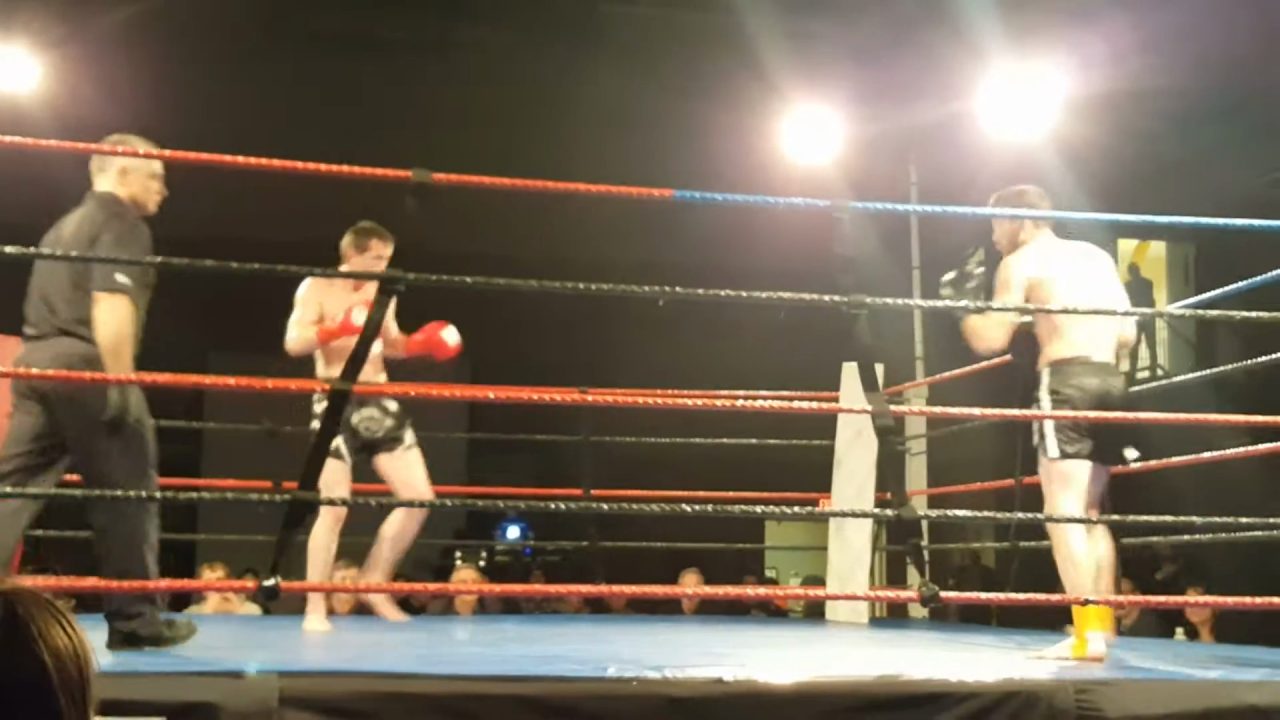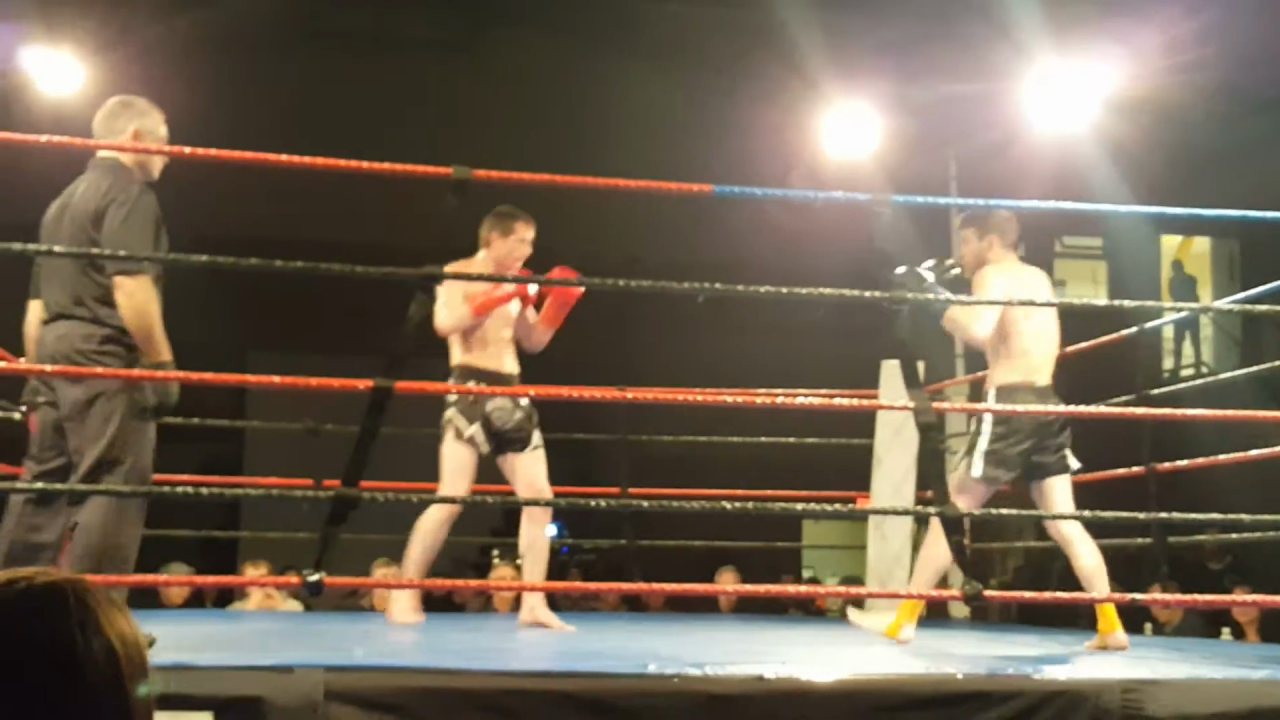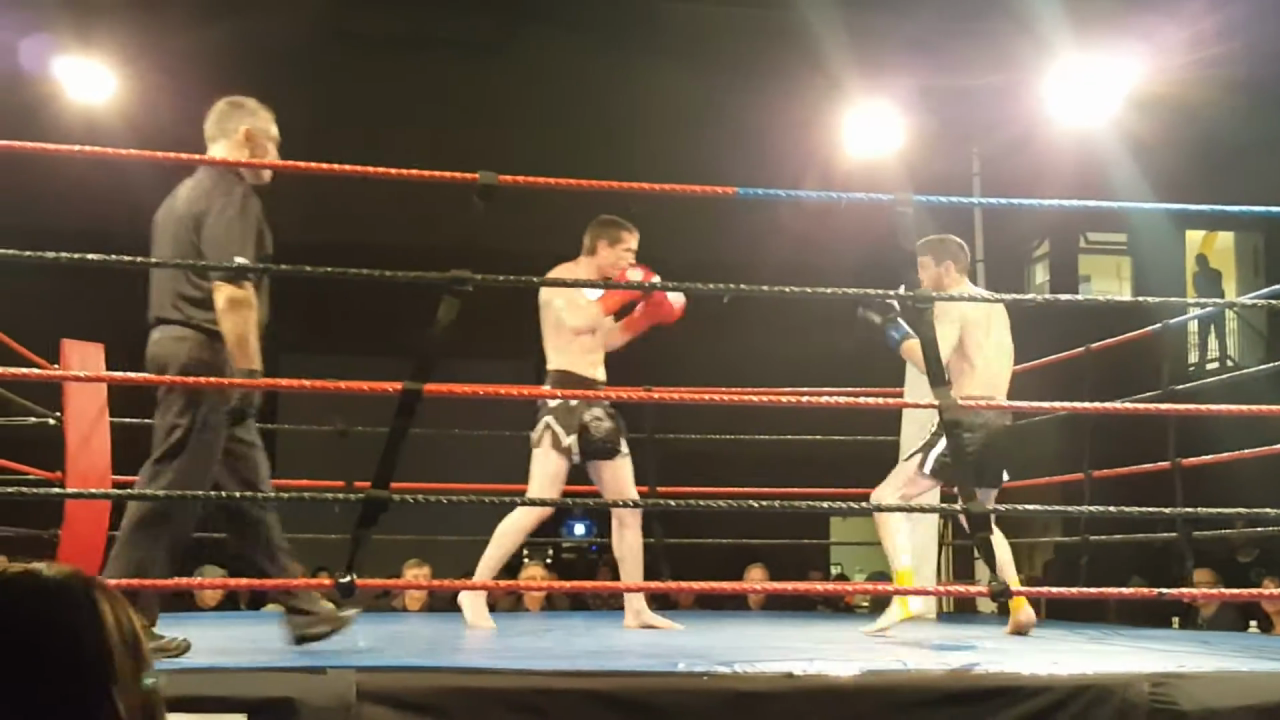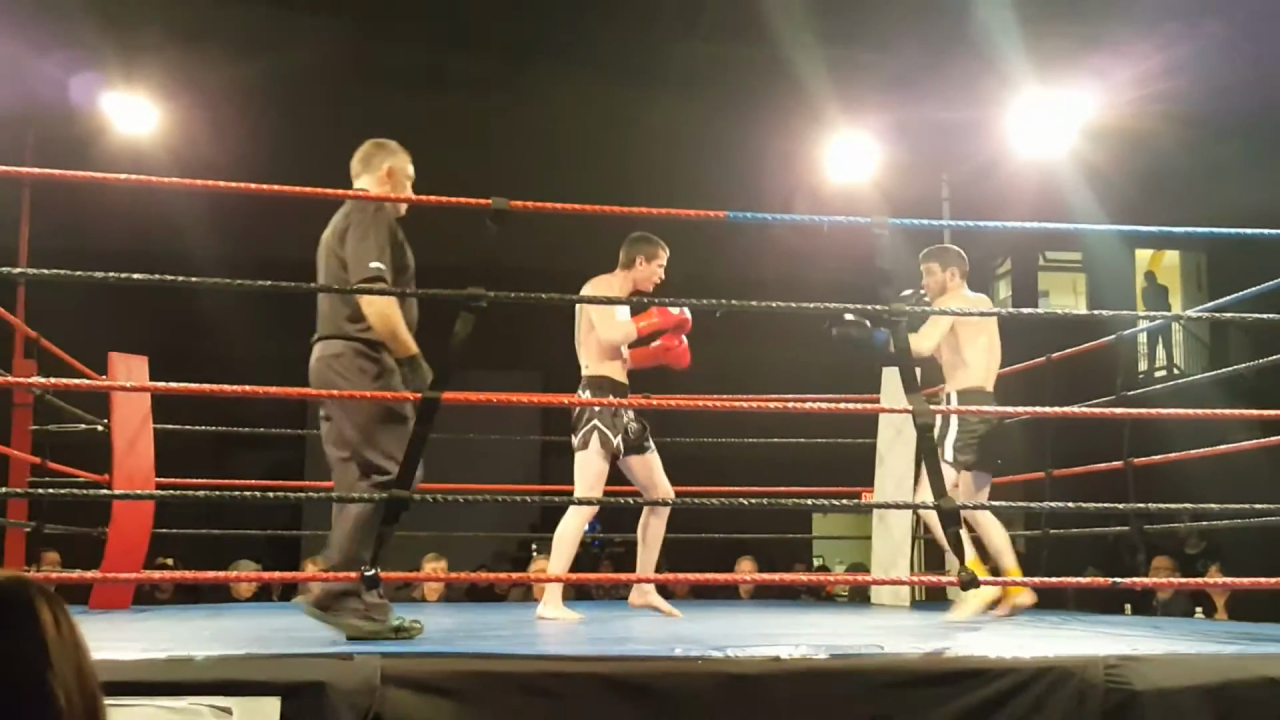
dt=0.5s
person 1, frame 1
left shoulder: (63, 229)
right shoulder: (123, 224)
right elbow: (111, 303)
right wrist: (120, 381)
right hip: (85, 363)
right knee: (126, 493)
right ankle: (132, 617)
person 1, frame 2
left shoulder: (66, 201)
right shoulder: (129, 191)
right elbow: (132, 287)
left wrist: (40, 371)
right wrist: (162, 362)
left hip: (55, 346)
right hip: (104, 350)
left knee: (46, 480)
right knee: (116, 483)
person 1, frame 3
left shoulder: (184, 193)
right shoulder: (232, 195)
right elbow: (232, 293)
right wrist: (249, 372)
left hip: (177, 343)
right hip: (204, 352)
left knee: (248, 484)
right knee: (172, 488)
person 1, frame 4
left shoulder: (342, 223)
right shoulder: (371, 217)
right elbow: (374, 296)
right wrist: (412, 356)
left hip: (331, 359)
right hip: (359, 361)
left knee: (356, 487)
right knee: (386, 479)
left ankle: (358, 601)
right ankle: (337, 592)
person 2, frame 1
left shoulder: (1020, 262)
right shoulder: (1096, 256)
left elbow: (988, 340)
right elbow: (1126, 334)
left wrist: (965, 301)
left hip: (1066, 385)
right hip: (1110, 382)
left knee: (1060, 516)
right knee: (1087, 513)
left ankle: (1088, 634)
right ankle: (1100, 619)
person 2, frame 2
left shoulder: (993, 278)
right shoulder: (1038, 280)
left elbow: (980, 333)
left wrist: (941, 301)
right wrist: (945, 295)
left hip: (1008, 408)
right hip: (1045, 405)
right knee: (1065, 525)
left ankle: (904, 619)
right ankle: (1110, 626)
person 2, frame 3
left shoulder: (952, 302)
right shoulder: (990, 303)
left elbow: (932, 359)
left wrist: (896, 331)
right wrist: (903, 325)
left hip: (966, 419)
right hip: (995, 419)
left knee: (886, 499)
right knee: (978, 520)
left ankle: (905, 597)
right ankle: (1020, 607)
person 2, frame 4
left shoulder: (952, 303)
right shoulder: (981, 304)
left elbow: (921, 346)
left wrist: (873, 332)
left hip: (962, 408)
right hip: (981, 407)
left knee: (928, 501)
right knee: (976, 510)
left ankle: (980, 582)
right ankle: (1017, 589)
person 3, frame 1
left shoulder: (381, 294)
right shoulder: (316, 288)
right elbow: (294, 342)
left wrist: (423, 342)
right wrist: (344, 325)
left hip: (380, 402)
left knee: (419, 499)
right knee: (334, 509)
left ankle: (374, 581)
right ankle: (315, 609)
person 3, frame 2
left shoulder: (509, 282)
right shoulder: (457, 274)
left elbow: (534, 342)
right elbow: (445, 322)
left wrist: (559, 303)
right wrist: (498, 296)
left hip: (510, 394)
right hip: (469, 391)
left knee: (539, 500)
right knee: (451, 499)
left ankle: (533, 603)
right ankle: (405, 591)
person 3, frame 3
left shoulder: (598, 289)
right shoulder: (562, 279)
right elbow: (575, 323)
left wrist: (647, 314)
right wrist: (622, 294)
left hip: (596, 401)
right hip: (565, 398)
left knee: (629, 506)
right knee: (539, 505)
left ankle: (636, 608)
right ankle: (475, 591)
person 3, frame 4
left shoulder: (619, 300)
right shoulder: (600, 288)
right elbow: (611, 336)
left wrist: (659, 353)
right wrist: (657, 319)
left hip: (620, 405)
right hip: (599, 402)
left knee: (660, 494)
right knee: (586, 504)
left ankle: (643, 588)
right ankle: (550, 600)
